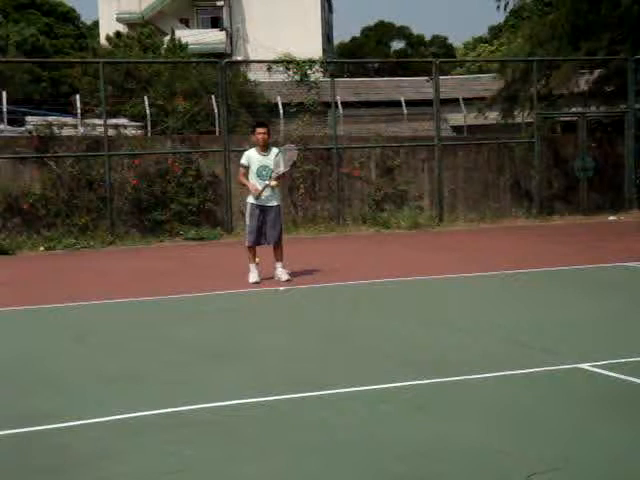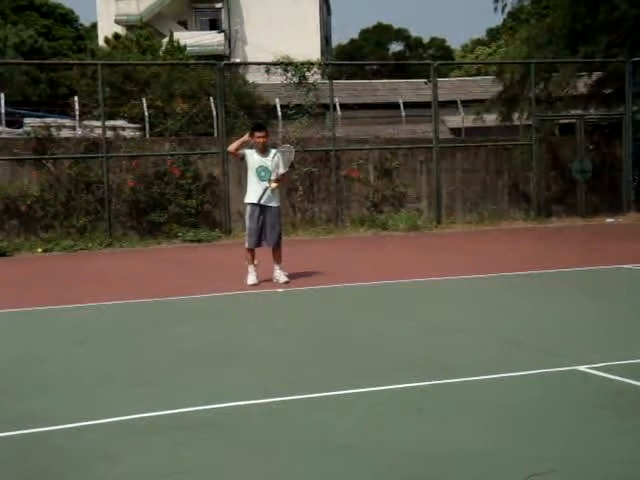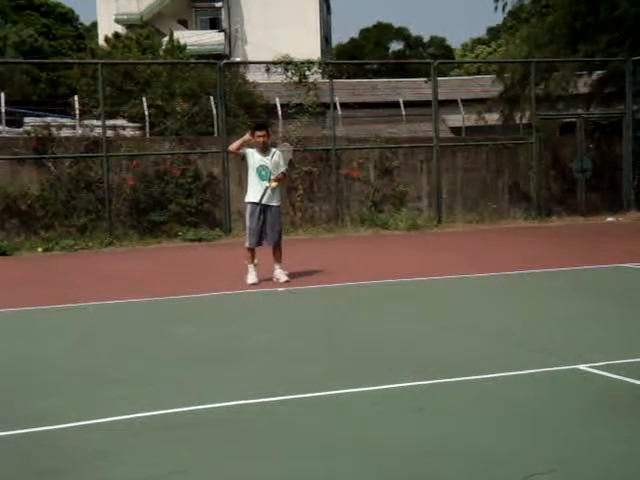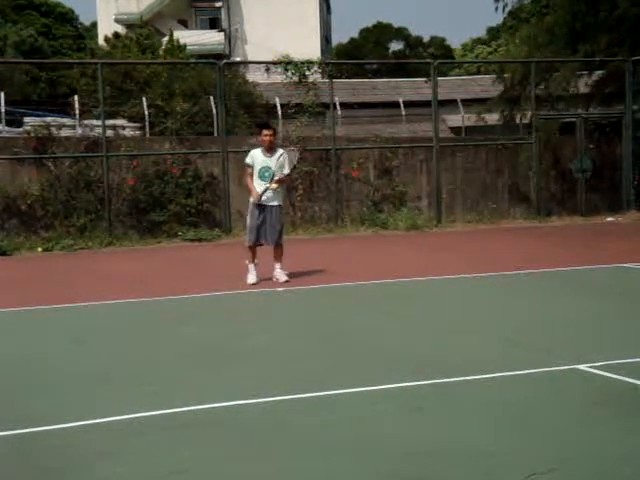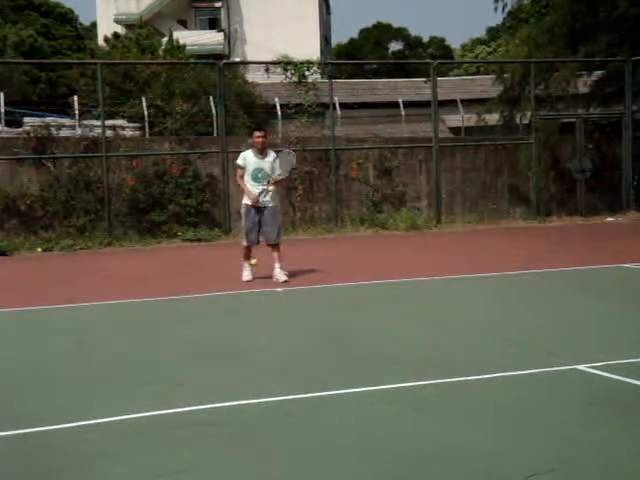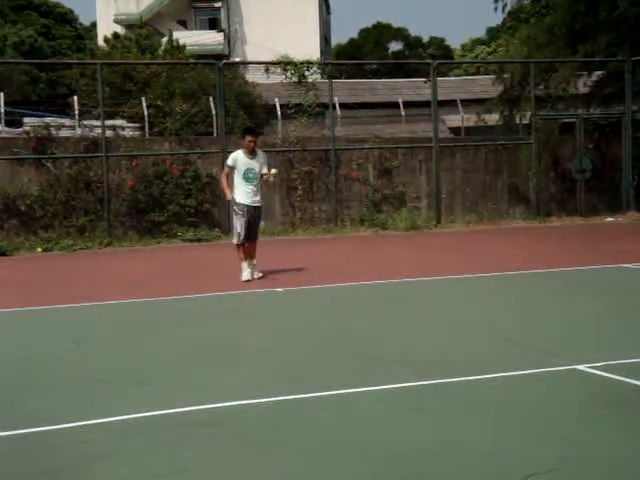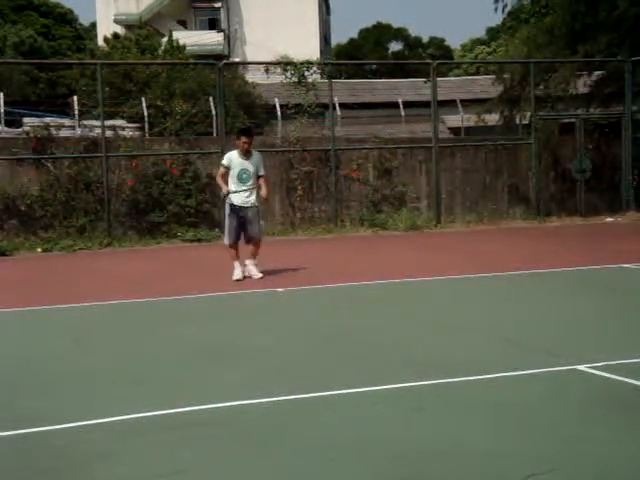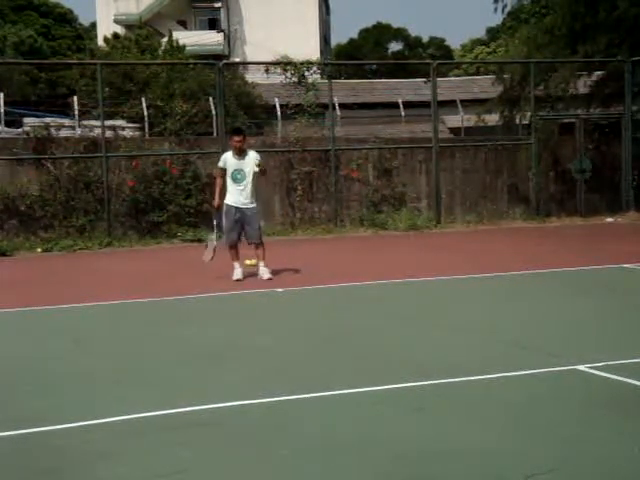
dt=0.7s
person 1, frame 1
left shoulder: (276, 153)
right shoulder: (248, 154)
right elbow: (240, 176)
right wrist: (249, 185)
left hip: (273, 201)
right hip: (255, 201)
left knee: (277, 237)
right knee: (252, 238)
left ankle: (279, 268)
right ankle: (253, 270)
person 1, frame 2
left shoulder: (275, 154)
right shoulder: (248, 154)
left elbow: (281, 176)
right elbow: (230, 150)
left wrist: (278, 180)
right wrist: (245, 138)
left hip: (272, 202)
right hip: (254, 202)
left knee: (276, 239)
right knee: (251, 239)
left ankle: (277, 271)
right ankle: (251, 272)
person 1, frame 3
left shoulder: (277, 153)
right shoulder: (249, 153)
left elbow: (283, 174)
right elbow: (232, 149)
left wrist: (278, 178)
right wrist: (245, 138)
left hip: (273, 201)
right hip: (254, 201)
left knee: (276, 238)
right knee: (251, 238)
left ankle: (278, 270)
right ankle: (251, 271)
person 1, frame 4
left shoulder: (282, 154)
right shoulder: (253, 154)
left elbow: (286, 176)
right elbow: (248, 175)
left wrist: (281, 180)
right wrist: (253, 191)
left hip: (275, 202)
right hip: (257, 201)
left knee: (277, 238)
right knee: (252, 238)
left ankle: (278, 270)
right ankle: (252, 271)
person 1, frame 5
left shoulder: (272, 156)
right shoulder: (245, 156)
right elbow: (239, 178)
left wrist: (275, 182)
right wrist: (249, 193)
left hip: (270, 203)
right hip: (250, 203)
left knee: (274, 238)
right knee: (248, 238)
left ankle: (278, 270)
right ankle: (246, 268)
person 1, frame 6
left shoulder: (262, 156)
right shoulder: (235, 156)
left elbow: (264, 176)
right elbow: (224, 176)
left wrist: (268, 176)
right wrist: (228, 192)
left hip: (256, 202)
right hip: (240, 202)
left knee: (252, 238)
right knee: (241, 237)
left ankle: (252, 266)
right ankle: (245, 268)
person 1, frame 7
left shoulder: (257, 157)
right shoulder: (230, 156)
left elbow: (261, 176)
right elbow: (219, 176)
left wrist: (264, 189)
right wrist: (224, 187)
left hip: (252, 203)
right hip: (234, 203)
left knee: (255, 238)
right knee: (233, 239)
left ankle: (250, 265)
right ankle: (237, 267)
person 1, frame 8
left shoulder: (253, 156)
right shoulder: (225, 157)
left elbow: (263, 173)
right elbow: (220, 177)
left wrist: (260, 168)
right wrist: (217, 197)
left hip: (249, 204)
right hip: (231, 204)
left knee: (257, 238)
right knee: (231, 240)
left ankle: (262, 268)
right ankle: (237, 268)
